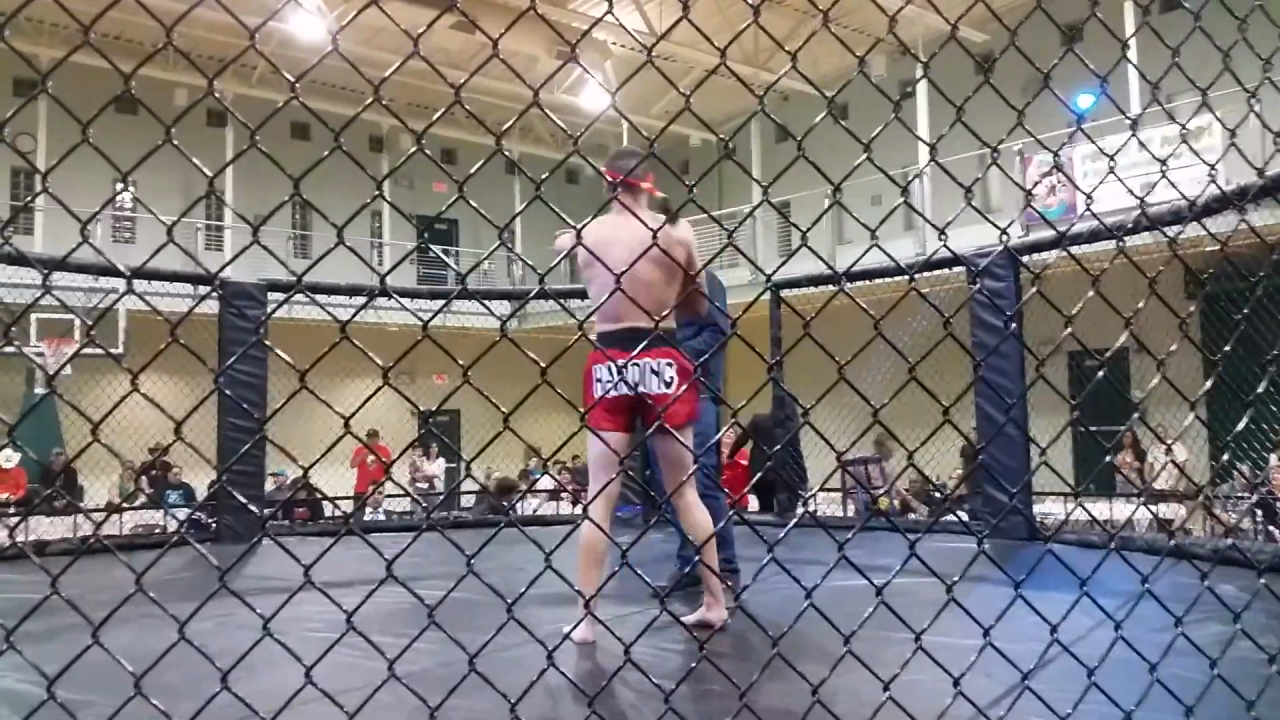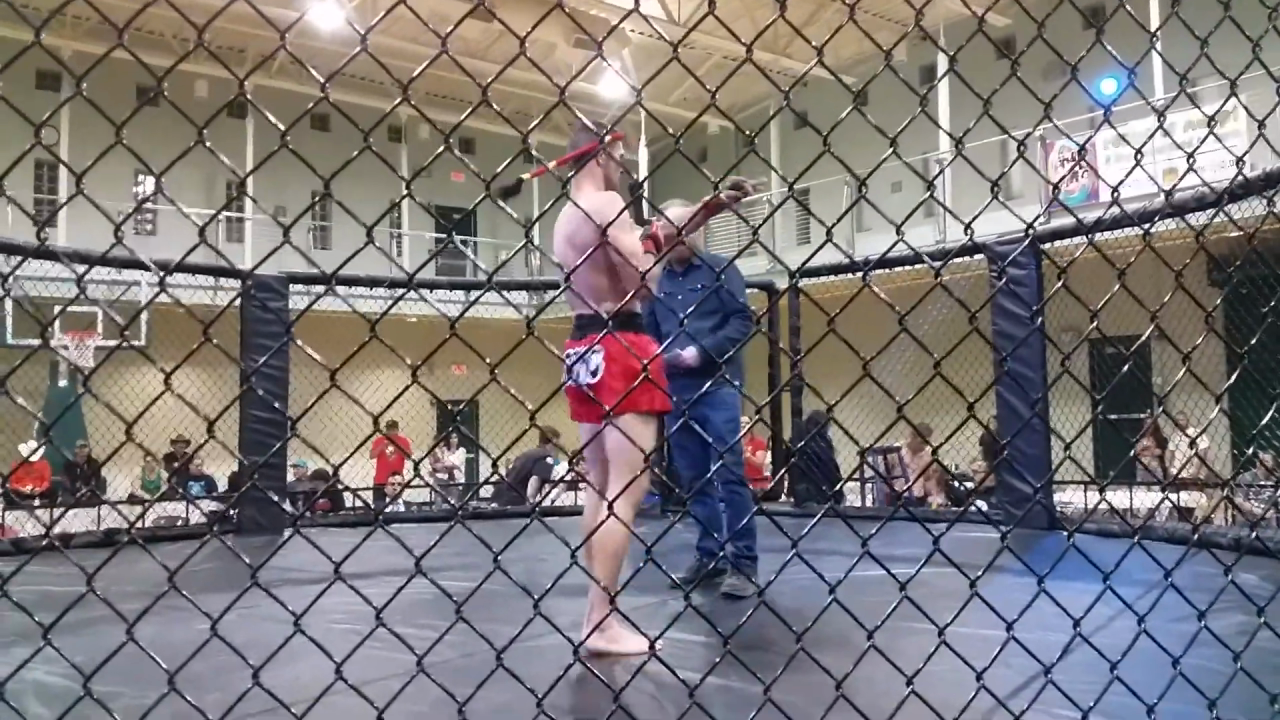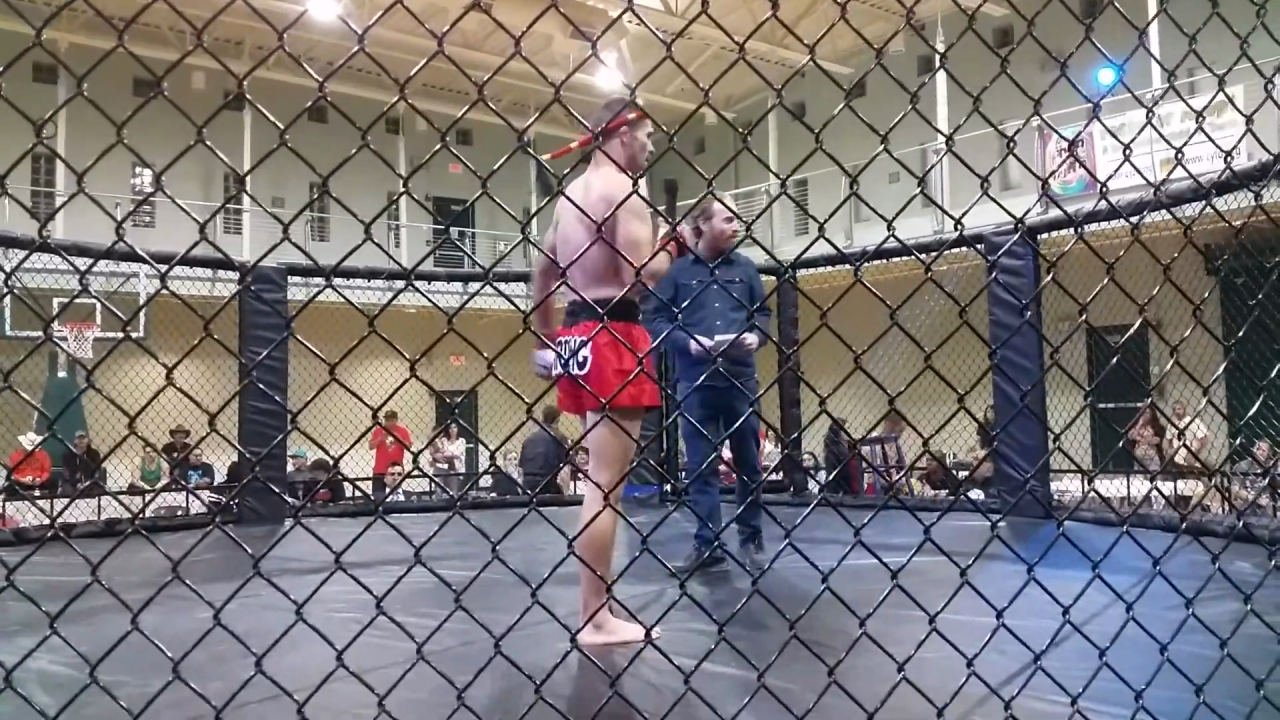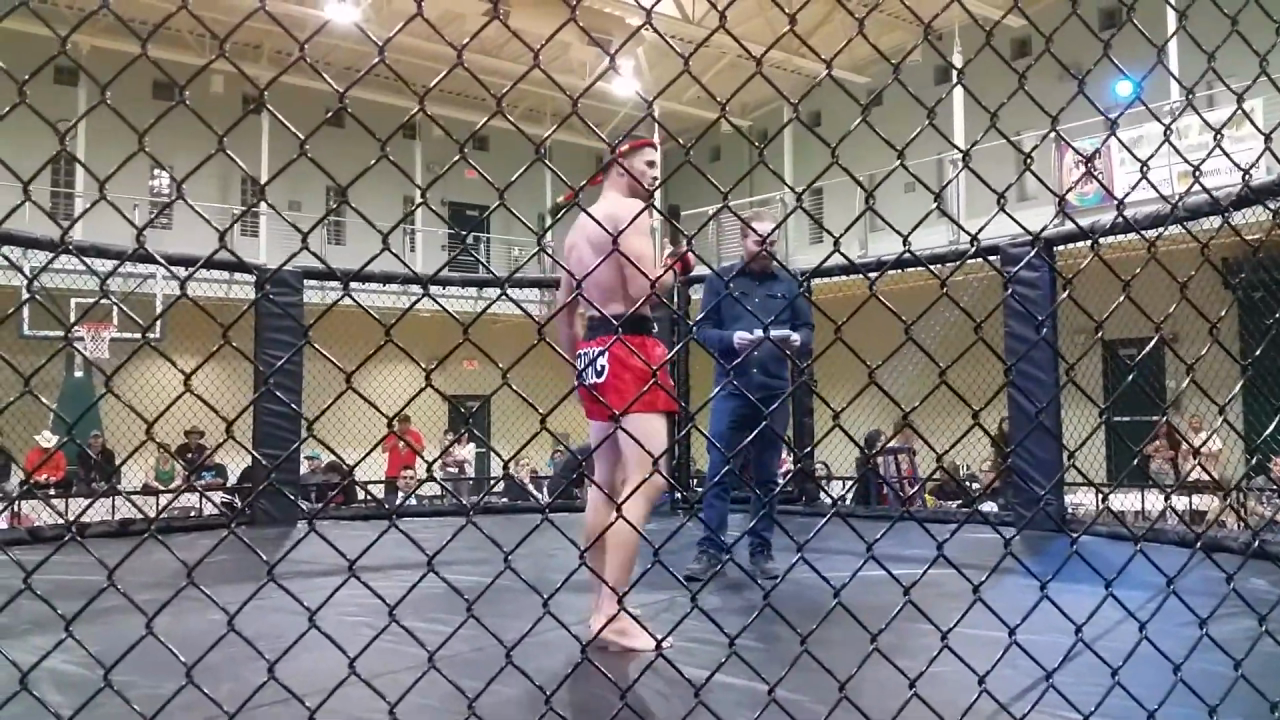
dt=0.7s
person 1, frame 1
left shoulder: (580, 236)
right shoulder: (677, 231)
left elbow: (561, 243)
right elbow: (698, 306)
left hip: (609, 364)
right hip: (663, 363)
left knee: (599, 496)
right knee: (683, 490)
left ankle: (586, 617)
right ankle: (714, 602)
person 1, frame 2
left shoulder: (564, 216)
right shoulder: (607, 205)
left elbow: (623, 257)
right elbow: (643, 280)
left wrist: (705, 211)
right wrist: (651, 243)
left hip: (583, 349)
right hip: (621, 348)
left knee: (600, 489)
right knee: (629, 487)
left ankle: (601, 612)
right ankle: (600, 622)
person 1, frame 3
left shoulder: (573, 193)
right shoulder: (625, 188)
left elbow: (543, 275)
right elbow: (642, 277)
left wrist: (546, 338)
right wrist: (671, 244)
left hip: (575, 337)
right hip: (611, 337)
left knee: (600, 480)
right knee: (609, 484)
left ankle: (595, 606)
right ankle: (596, 619)
person 1, frame 4
left shoulder: (578, 226)
right shoulder: (631, 209)
left elbow: (562, 313)
right elbow: (643, 290)
right wrist: (678, 265)
left hip: (594, 348)
right hip: (629, 351)
left knee: (606, 483)
right knee: (645, 481)
left ankle: (603, 606)
right ankle: (613, 613)
person 2, frame 1
left shoulder: (701, 282)
left elbow: (718, 332)
left hip: (695, 395)
left knee: (703, 482)
left ankle: (726, 571)
right ankle: (688, 563)
person 2, frame 2
left shoulder: (720, 270)
right shoulder: (658, 281)
left elbow: (743, 321)
right elbow: (649, 332)
left wrist: (702, 352)
left hip: (718, 385)
right hip: (676, 391)
left knee: (730, 472)
right knee: (693, 479)
left ankle: (743, 564)
right ankle: (710, 556)
person 2, frame 3
left shoulder: (745, 267)
right shoulder: (676, 269)
left elbow: (763, 313)
right elbow: (659, 321)
left wrist: (756, 335)
right wrist: (687, 341)
left hip: (741, 379)
right hip: (695, 382)
left knee: (749, 464)
right knee: (700, 466)
left ankle: (750, 540)
right ankle: (707, 544)
person 2, frame 4
left shoulder: (789, 283)
right shoulder: (719, 279)
left elbow: (807, 328)
right elbow: (702, 330)
left wrist: (798, 341)
right wrist: (731, 339)
left hip: (774, 391)
right hip: (730, 389)
left knee: (767, 476)
right knee: (719, 470)
left ankle: (761, 550)
right ankle: (711, 549)
